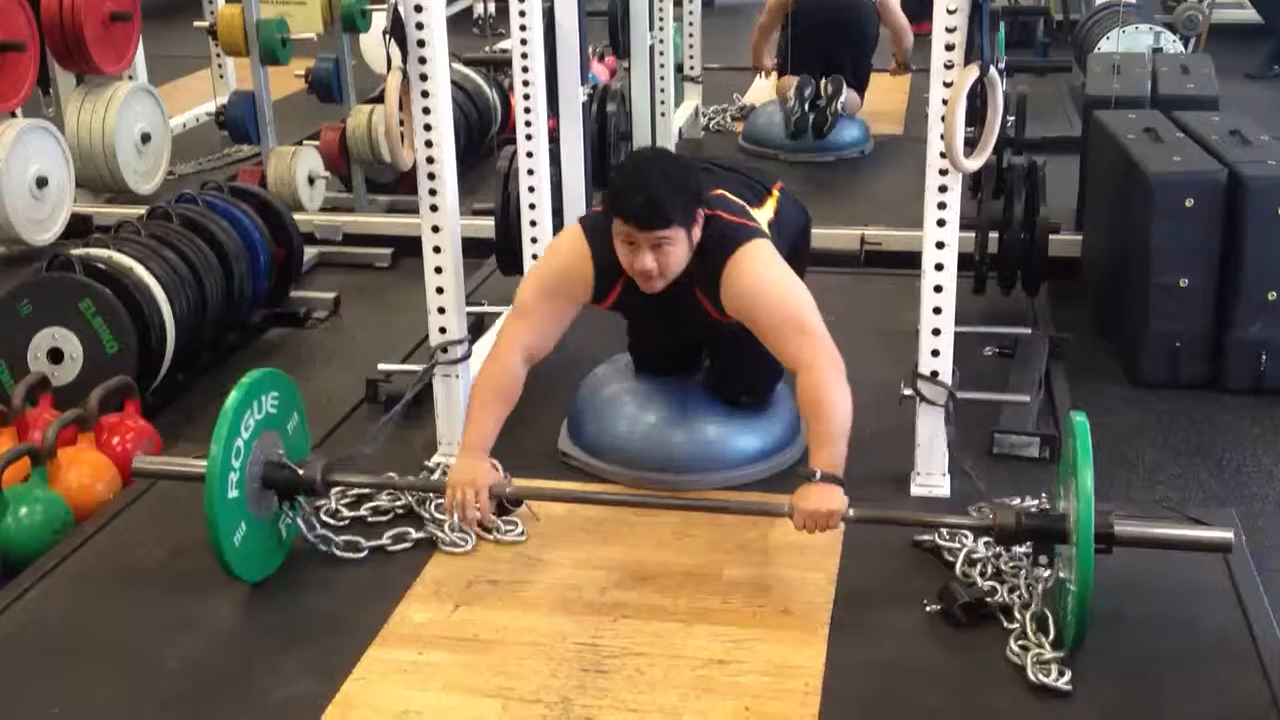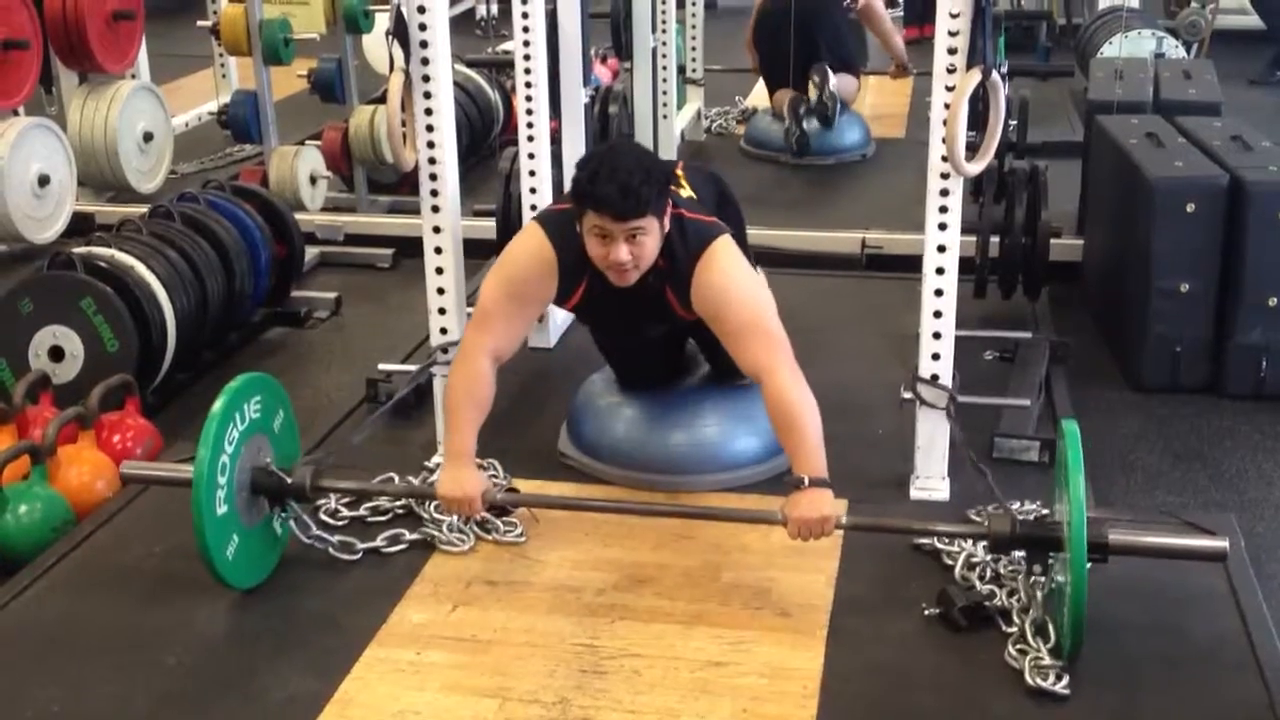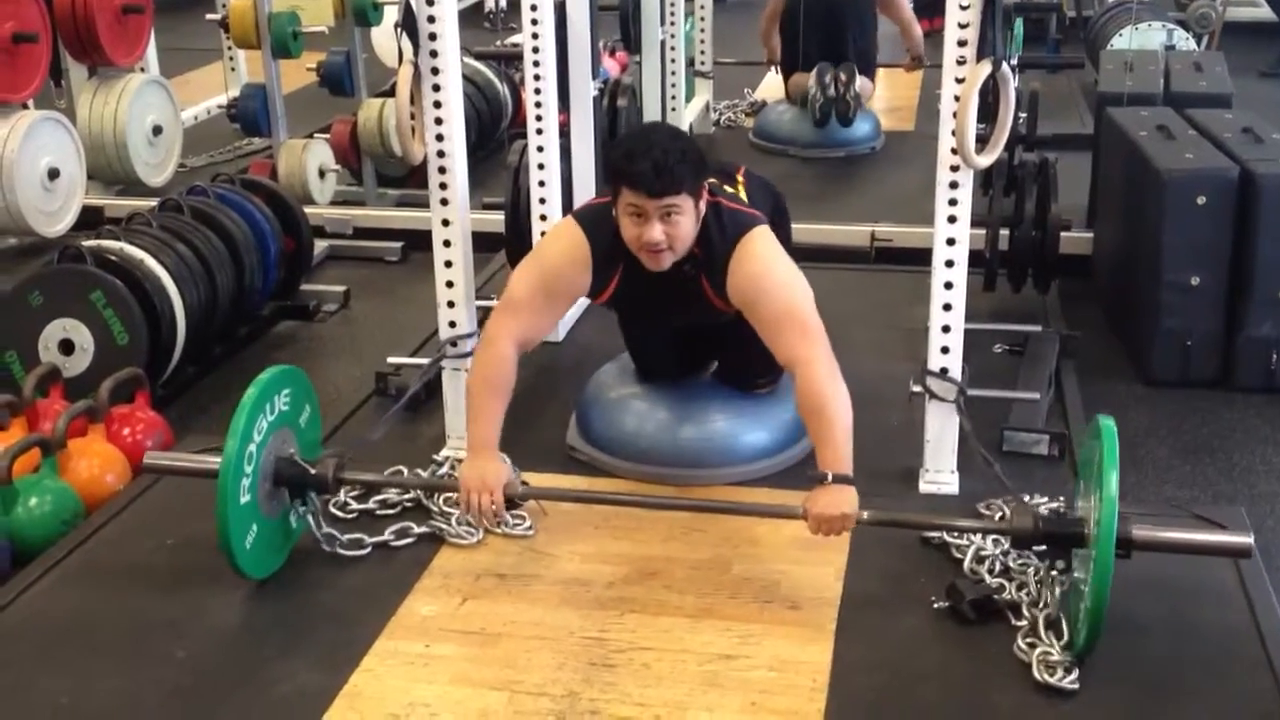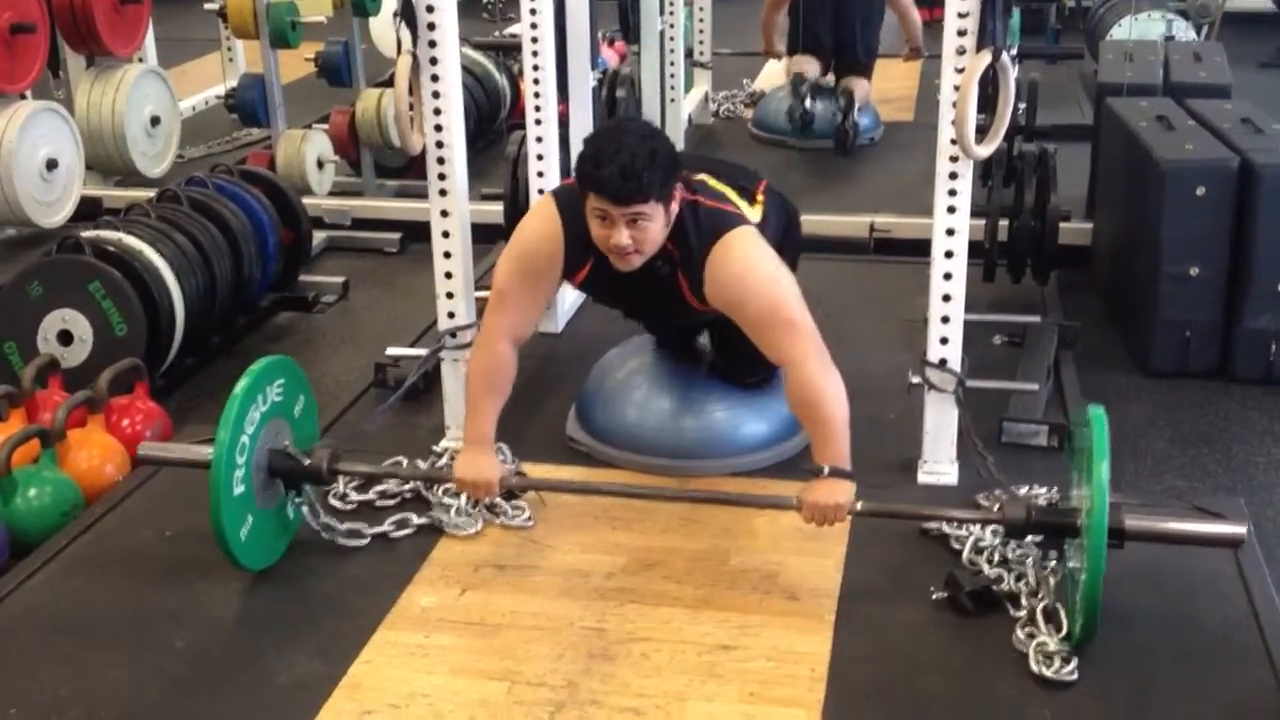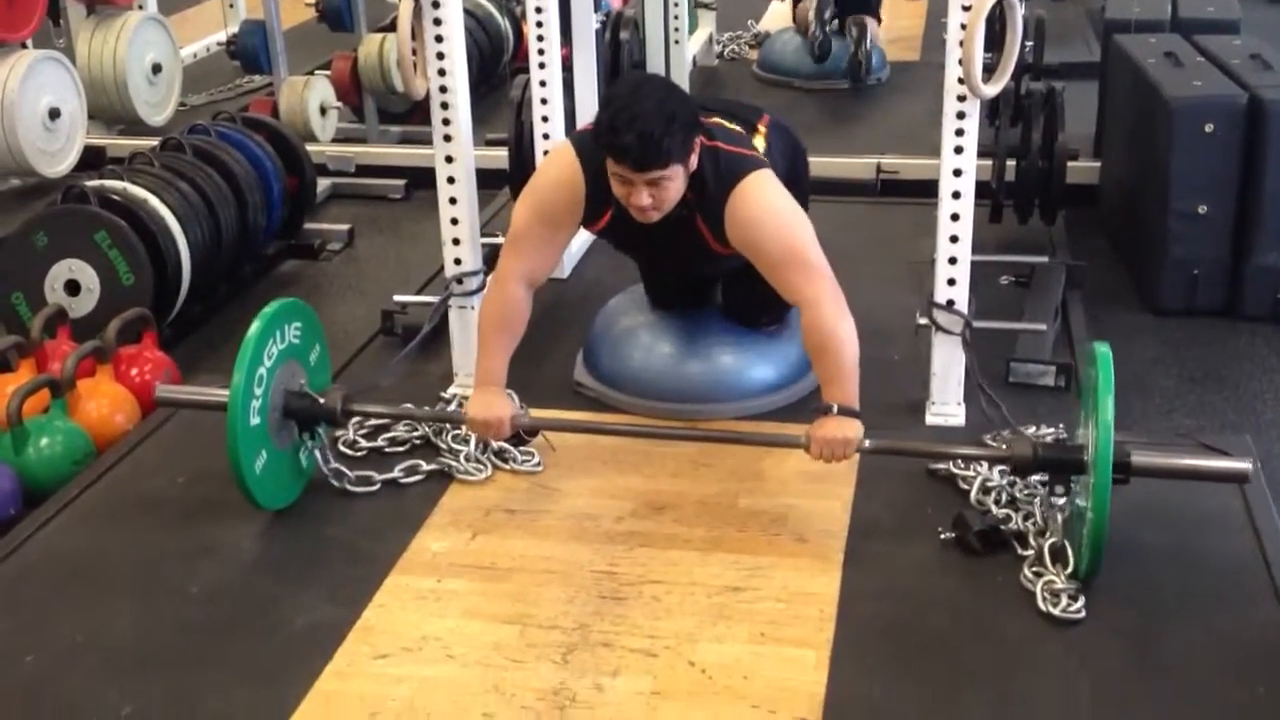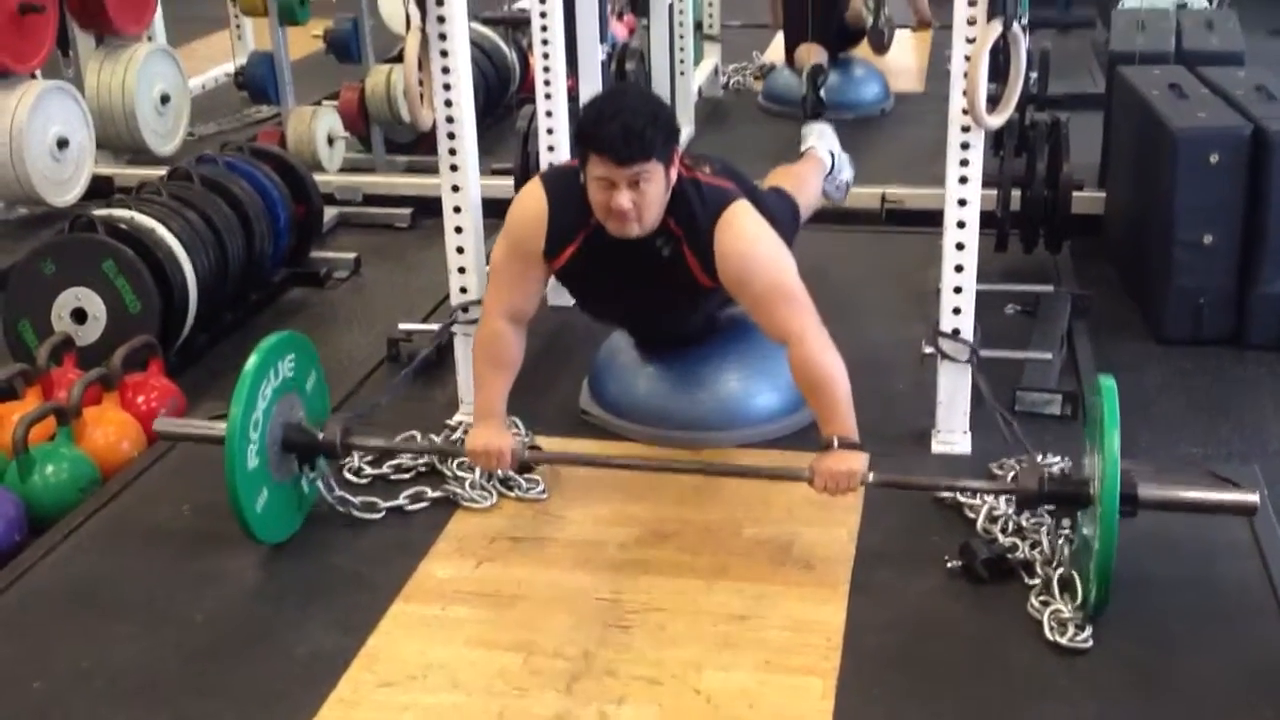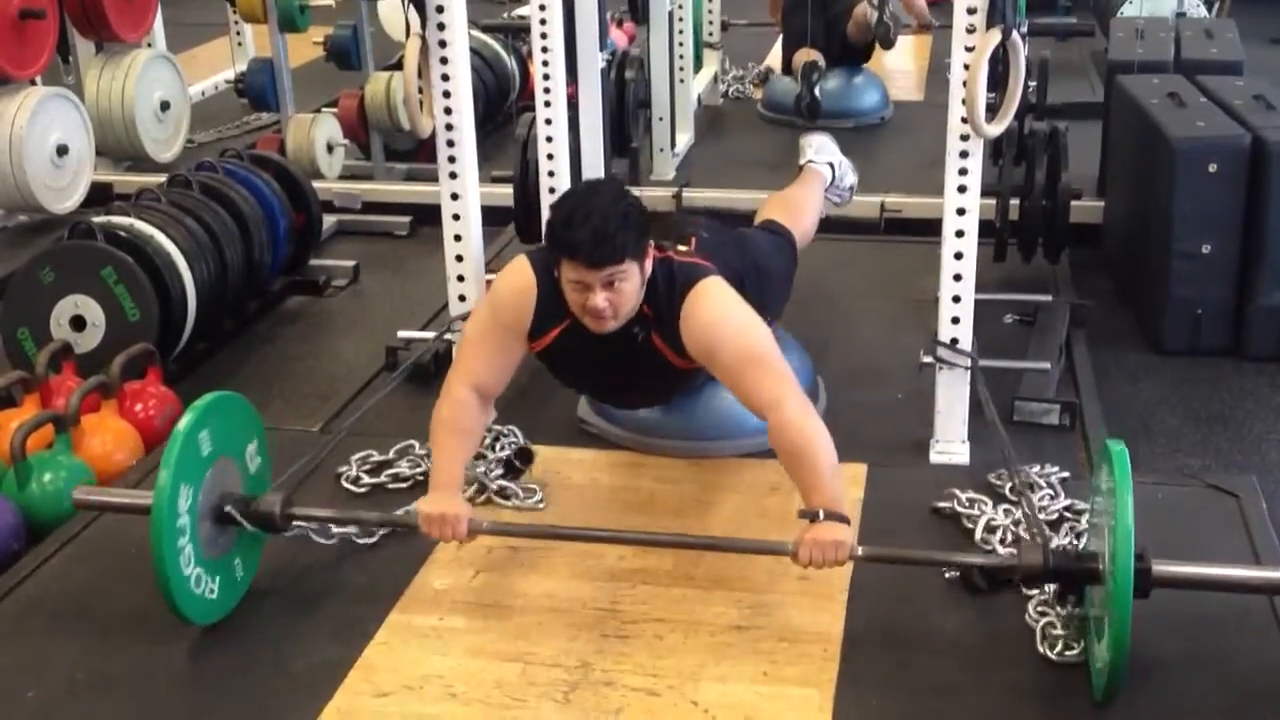
dt=0.7s
person 1, frame 1
left shoulder: (747, 261)
right shoulder: (584, 248)
left elbow: (820, 364)
right elbow: (515, 349)
left wrist: (824, 478)
right wrist: (473, 455)
left knee: (742, 392)
right knee: (658, 368)
right ankle: (699, 339)
person 1, frame 2
left shoulder: (710, 256)
right shoulder: (544, 247)
left elbow: (776, 369)
right elbow: (481, 351)
left wrist: (811, 484)
right wrist: (459, 462)
left knee: (734, 368)
right knee: (644, 380)
right ankle: (668, 338)
person 1, frame 3
left shoulder: (749, 250)
right shoulder: (580, 243)
left elbow: (813, 360)
right elbow: (502, 337)
left wrist: (835, 479)
right wrist: (482, 453)
left knee: (751, 379)
right knee: (660, 373)
person 1, frame 4
left shoulder: (730, 250)
right shoulder: (553, 225)
left elbow: (804, 357)
right elbow: (500, 335)
left wrist: (832, 474)
right wrist: (478, 446)
left knee: (745, 373)
person 1, frame 5
left shoulder: (747, 190)
right shoulder: (572, 169)
left elbow: (819, 297)
right elbow: (515, 278)
left wrist: (840, 411)
right wrist: (488, 386)
left knee: (757, 315)
right knee: (673, 301)
person 1, frame 6
left shoulder: (728, 225)
right shoulder: (541, 208)
left elbow: (802, 335)
right elbow: (504, 318)
left wrist: (842, 444)
right wrist: (489, 421)
left knee: (780, 209)
left ankle: (820, 156)
person 1, frame 7
left shoulder: (701, 302)
right shoulder: (526, 288)
left elbow: (785, 405)
right elbow: (467, 389)
left wrist: (827, 516)
right wrist: (444, 491)
left hip: (732, 269)
left knee: (773, 238)
left ankle: (818, 166)
